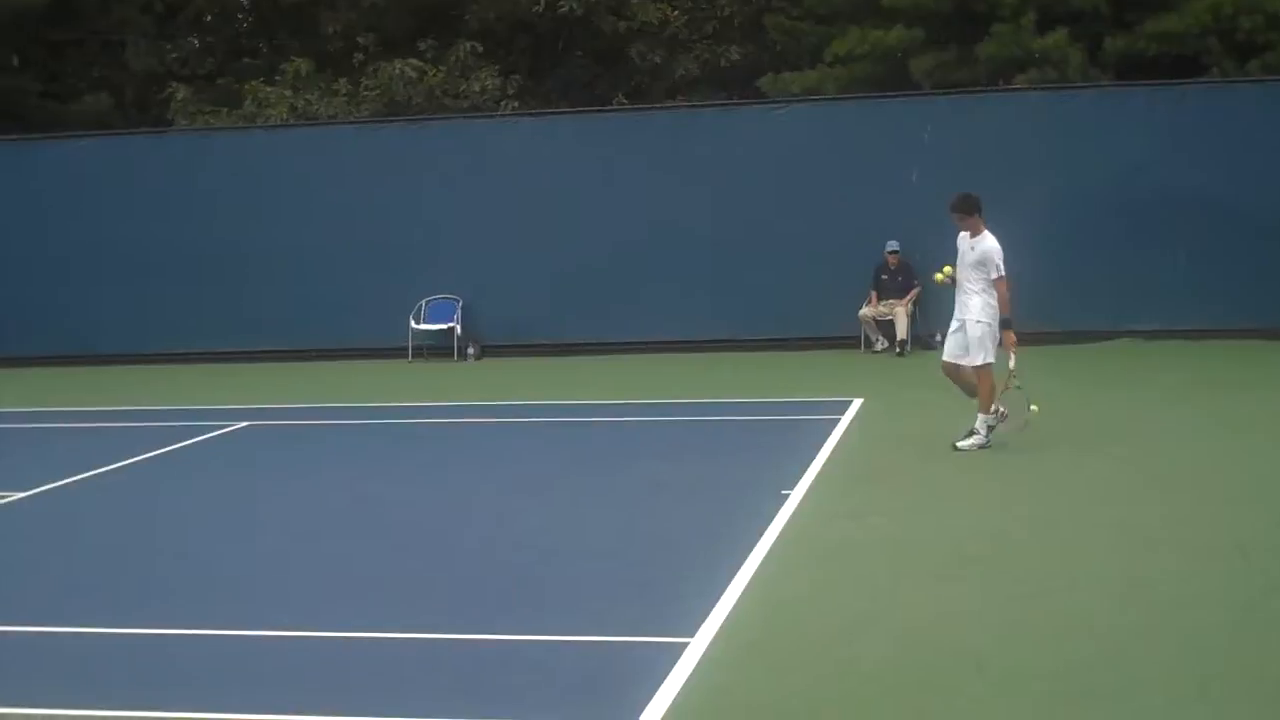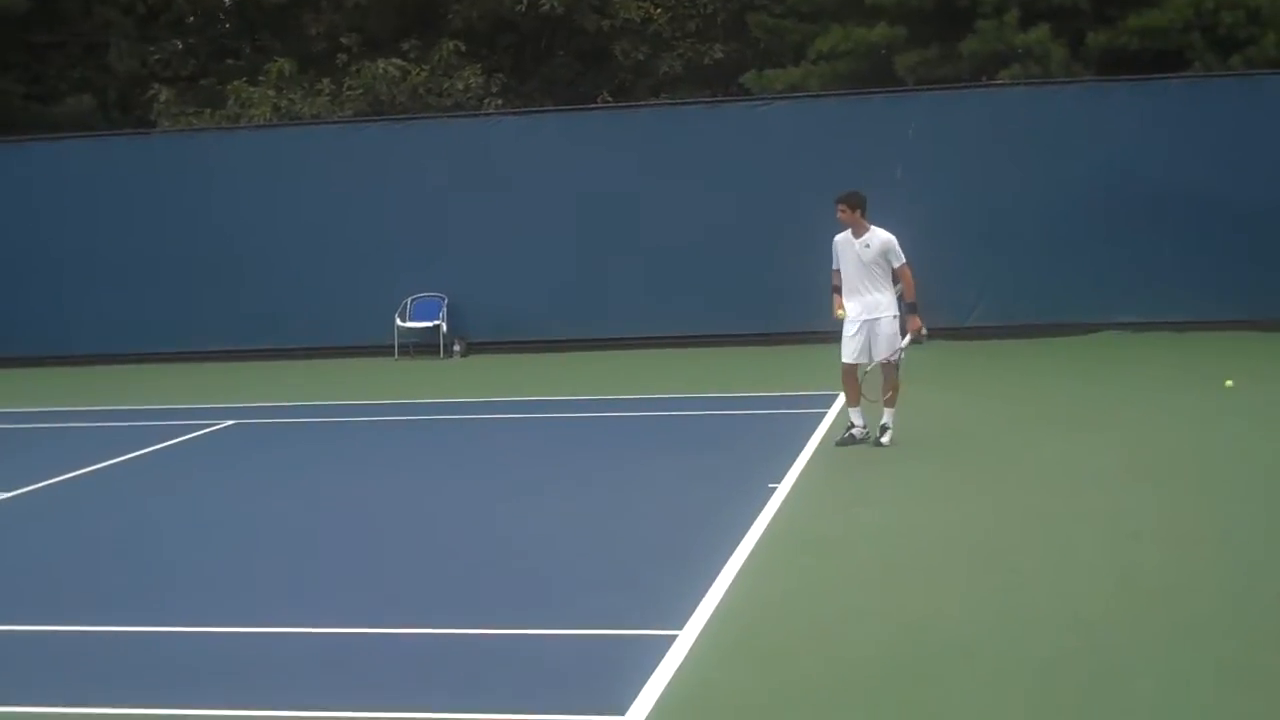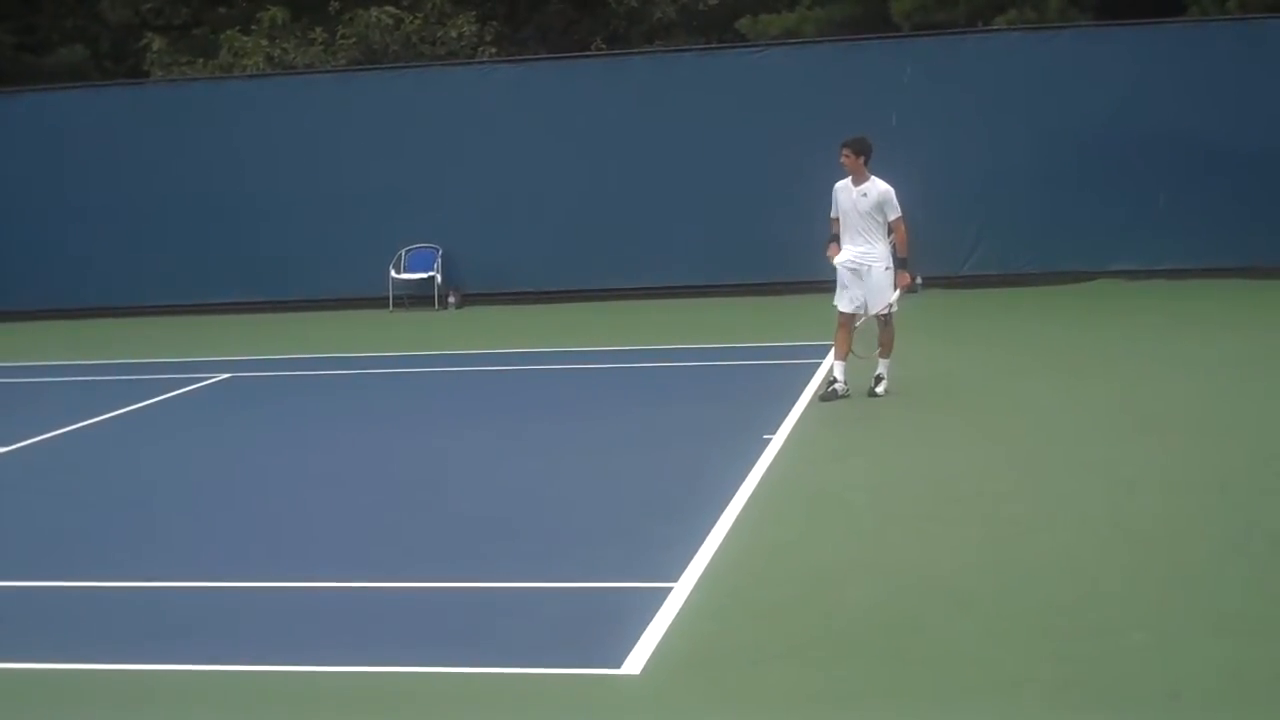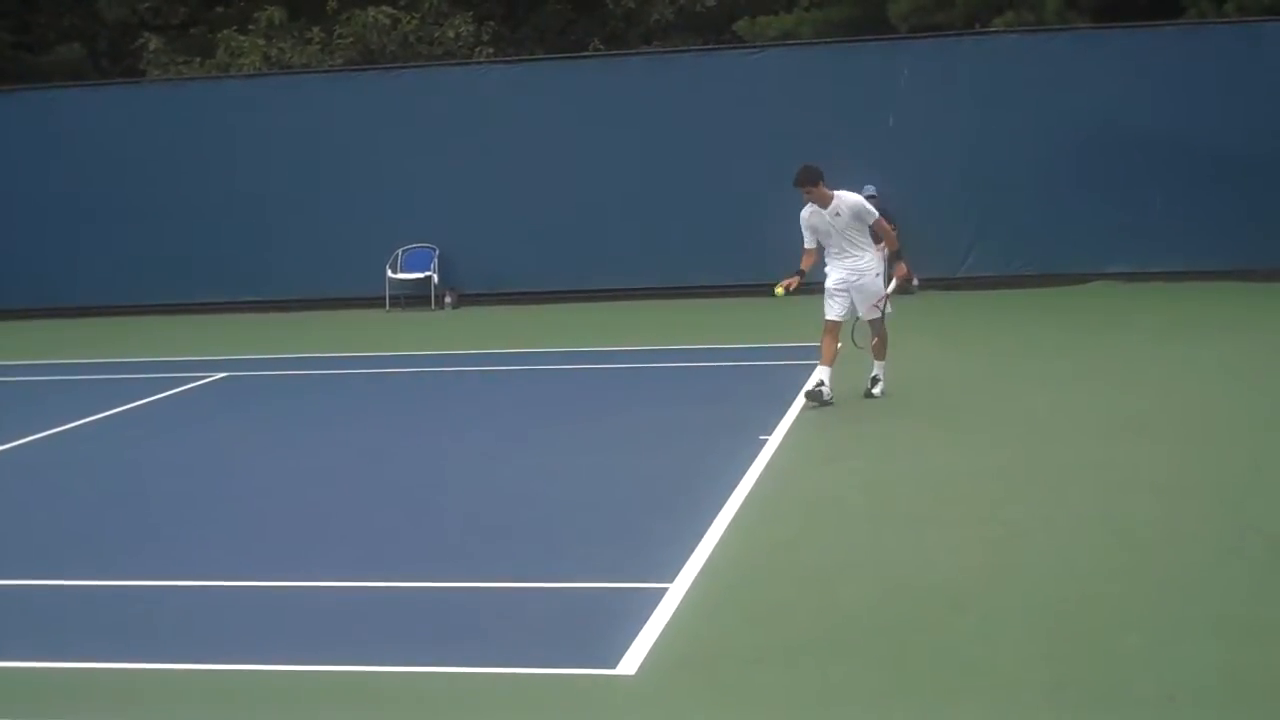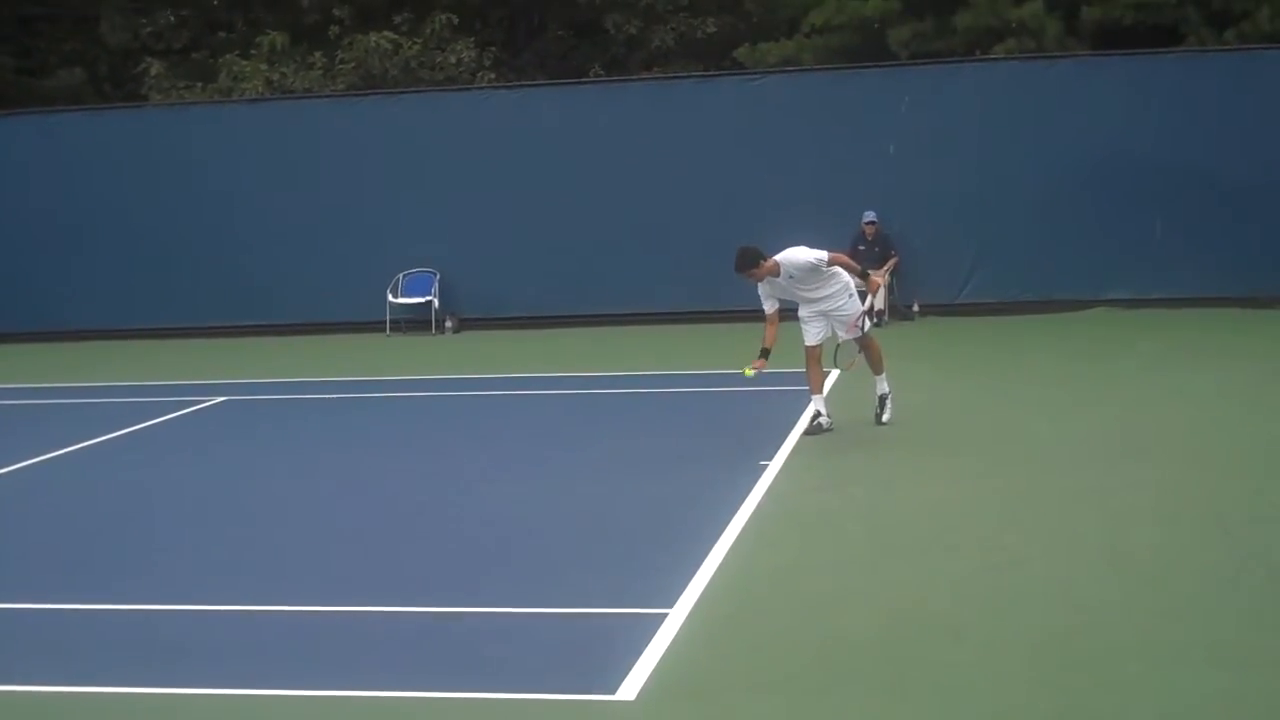
dt=1s
person 1, frame 1
left shoulder: (990, 246)
right shoulder: (962, 238)
left elbow: (1002, 289)
left wrist: (1006, 328)
right wrist: (949, 277)
left hip: (981, 317)
right hip: (961, 315)
left knee: (981, 370)
right knee: (949, 367)
left ankle: (980, 431)
right ankle: (993, 411)
person 1, frame 2
left shoulder: (885, 240)
right shoulder: (839, 242)
left elbow: (905, 276)
left wrist: (912, 313)
right wrist: (837, 296)
left hip: (884, 313)
right hip: (854, 315)
left knee: (888, 368)
right knee: (848, 370)
left ankle: (887, 425)
right ankle: (858, 426)
person 1, frame 3
left shoulder: (883, 190)
right shoulder: (839, 188)
left elbow: (899, 230)
left wrist: (902, 268)
right wrist: (834, 242)
left hip: (878, 264)
right hip: (848, 264)
left knee: (884, 319)
right knee: (844, 320)
left ankle: (882, 375)
right ankle: (838, 380)
person 1, frame 4
left shoulder: (853, 202)
right shoulder: (807, 216)
left elbow: (884, 229)
right elbow: (810, 252)
left wrist: (897, 260)
right wrist: (798, 275)
left hip: (866, 269)
right hip: (836, 274)
left knee: (876, 323)
right knee: (831, 327)
left ankle: (878, 376)
right ankle: (823, 385)
person 1, frame 5
left shoulder: (795, 258)
right shoulder: (765, 286)
left elbow: (838, 258)
right elbow: (772, 322)
left wrist: (867, 278)
right wrist: (763, 356)
left hip: (839, 293)
right hip: (810, 306)
left knee: (865, 341)
right knee: (812, 354)
left ankle: (883, 393)
right ankle: (821, 415)
